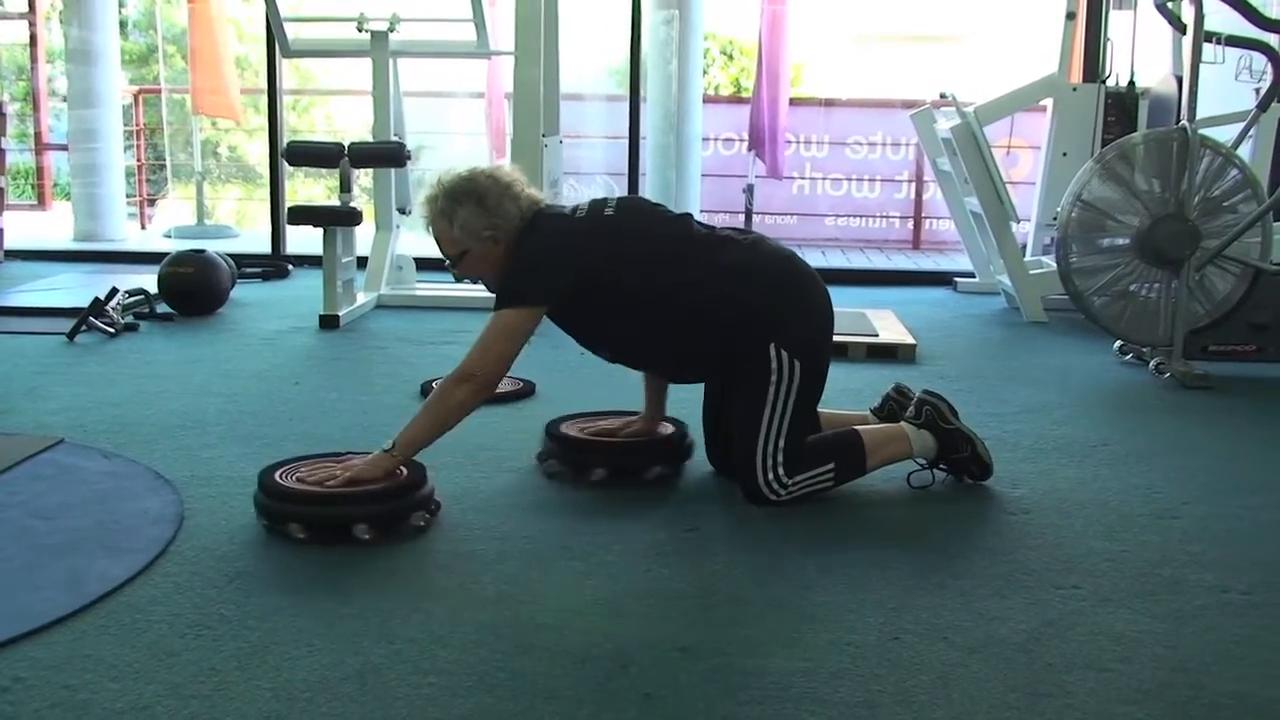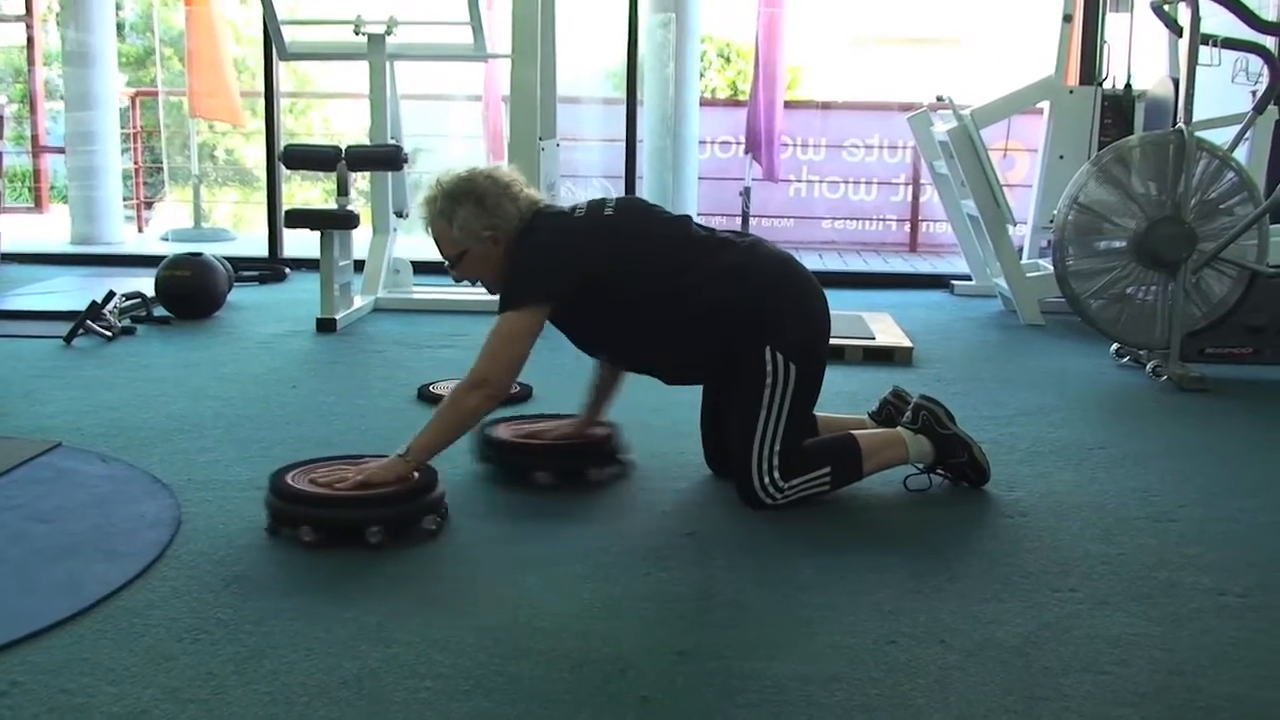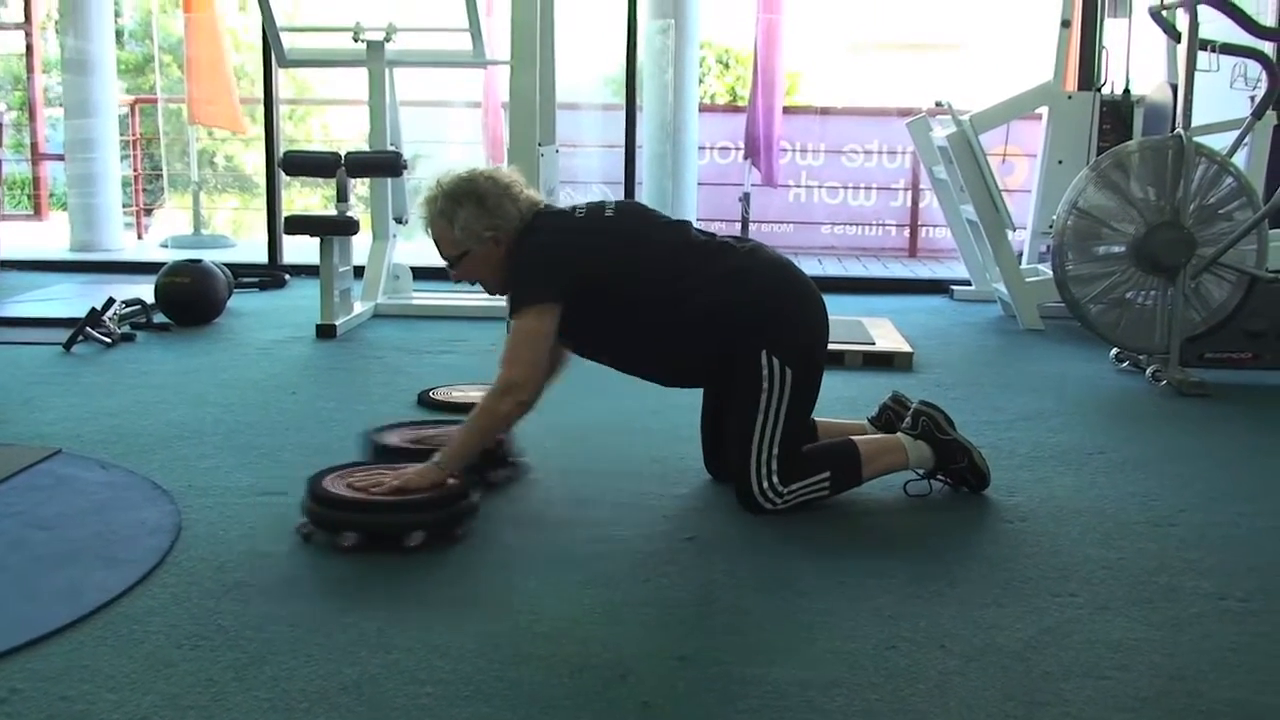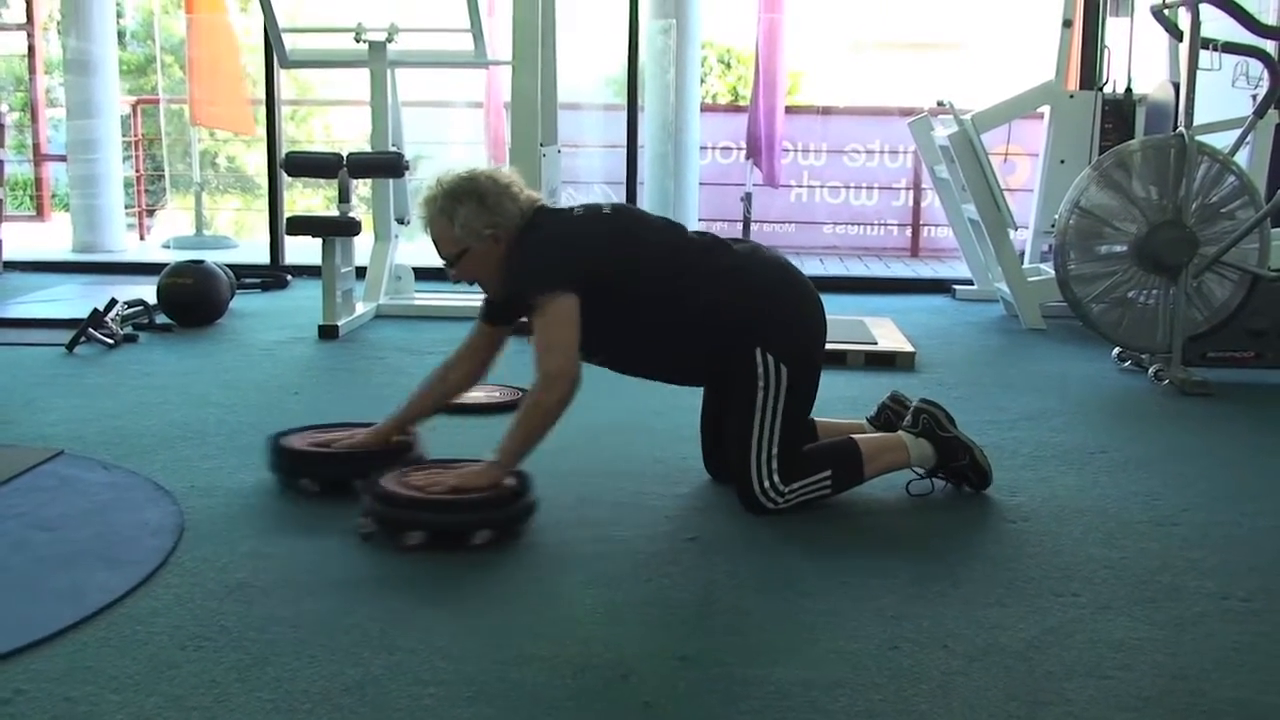
dt=0.2s
person 1, frame 1
left shoulder: (541, 257)
right shoulder: (563, 240)
left elbow: (472, 380)
left wrist: (388, 459)
right wrist: (652, 413)
left hip: (782, 316)
right hip: (754, 313)
left knee: (767, 477)
right knee: (728, 456)
left ankle: (922, 437)
right ankle: (893, 412)
person 1, frame 2
left shoulder: (539, 258)
right shoulder: (557, 241)
left elbow: (486, 386)
right elbow: (624, 321)
left wrist: (402, 463)
right wrist: (587, 416)
left hip: (779, 318)
right hip: (754, 313)
left knee: (765, 481)
right knee: (726, 457)
left ankle: (920, 442)
right ankle: (890, 418)
person 1, frame 3
left shoulder: (540, 258)
right shoulder: (543, 247)
left elbow: (515, 390)
right elbow: (542, 364)
left wrist: (441, 468)
right wrist: (470, 429)
left hip: (778, 321)
right hip: (753, 317)
left knee: (764, 486)
right knee: (725, 462)
left ankle: (921, 447)
right ankle: (893, 423)
person 1, frame 4
left shoulder: (549, 250)
right shoulder: (519, 263)
left elbow: (556, 383)
right elbow: (469, 361)
left wrist: (497, 470)
right wrist: (386, 430)
left hip: (773, 320)
right hip: (751, 323)
left knee: (768, 488)
right knee: (727, 466)
left ankle: (919, 446)
right ankle: (889, 421)
